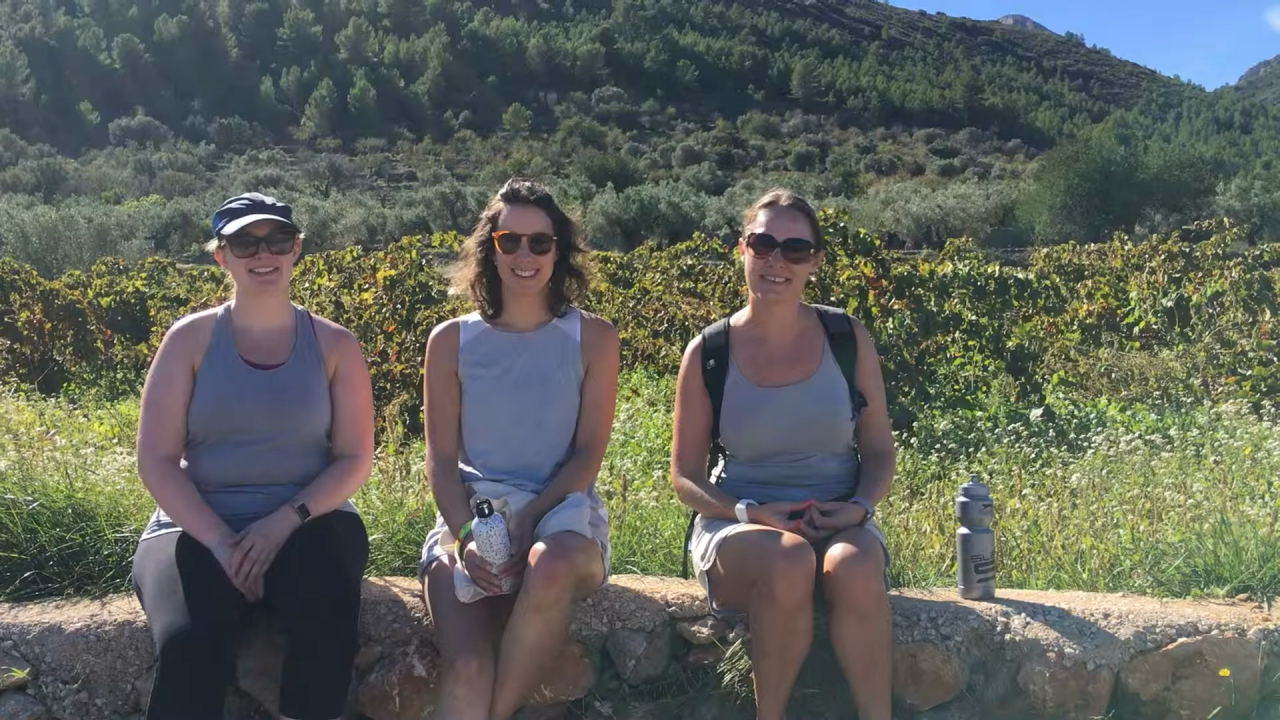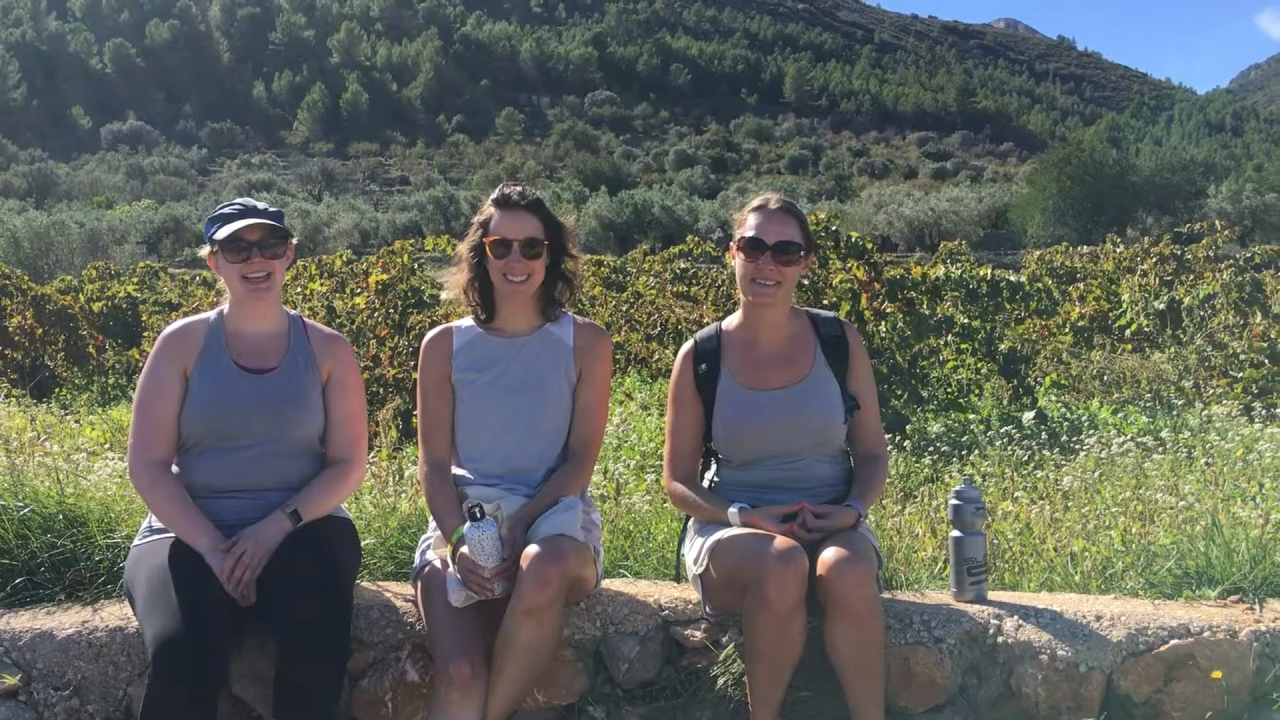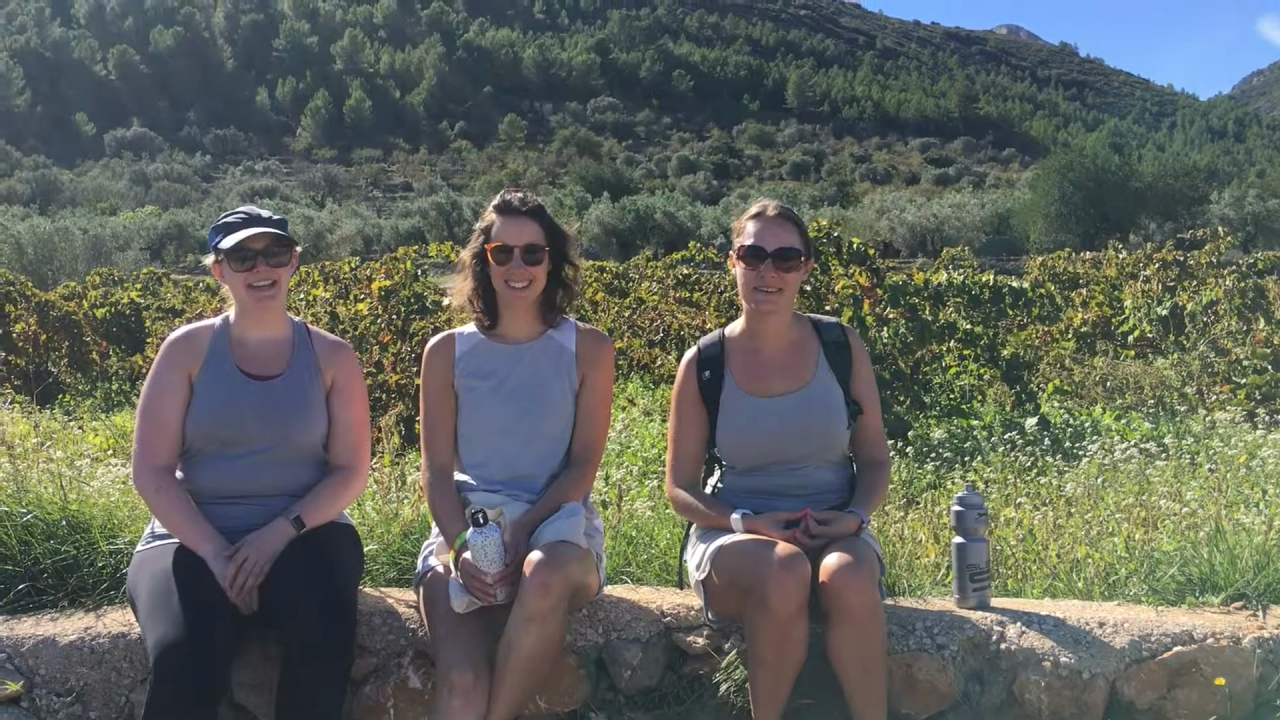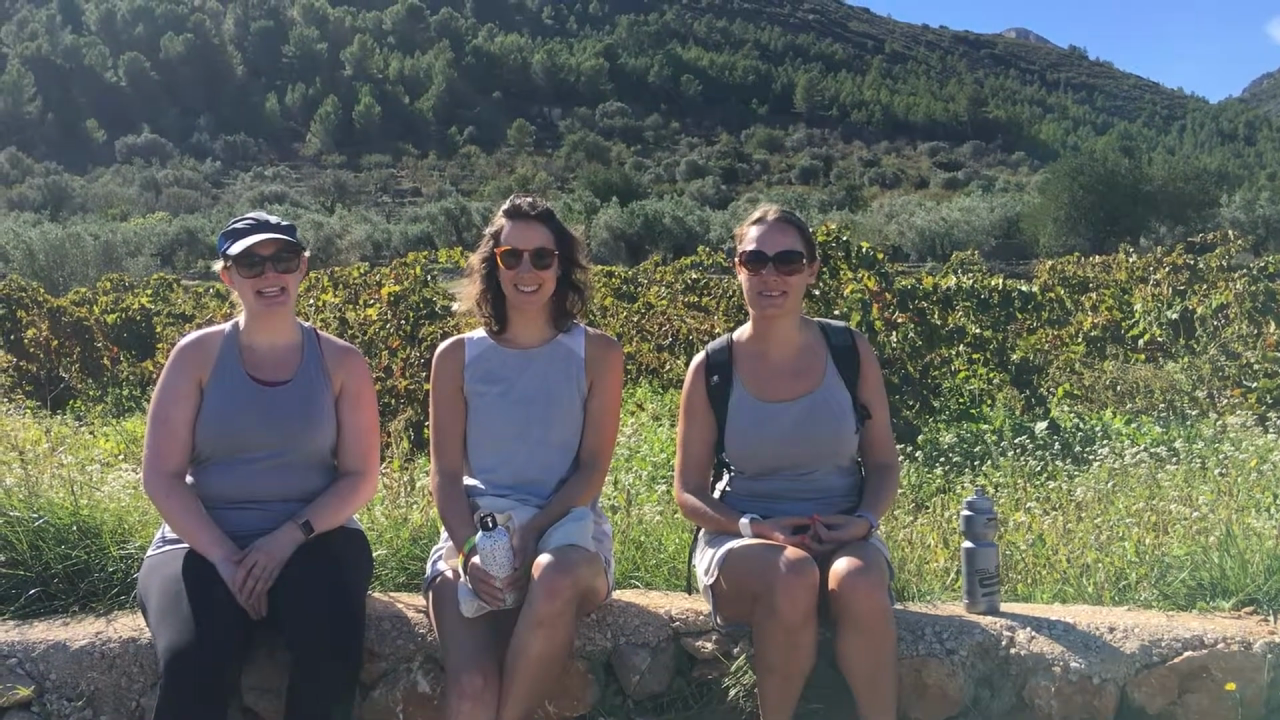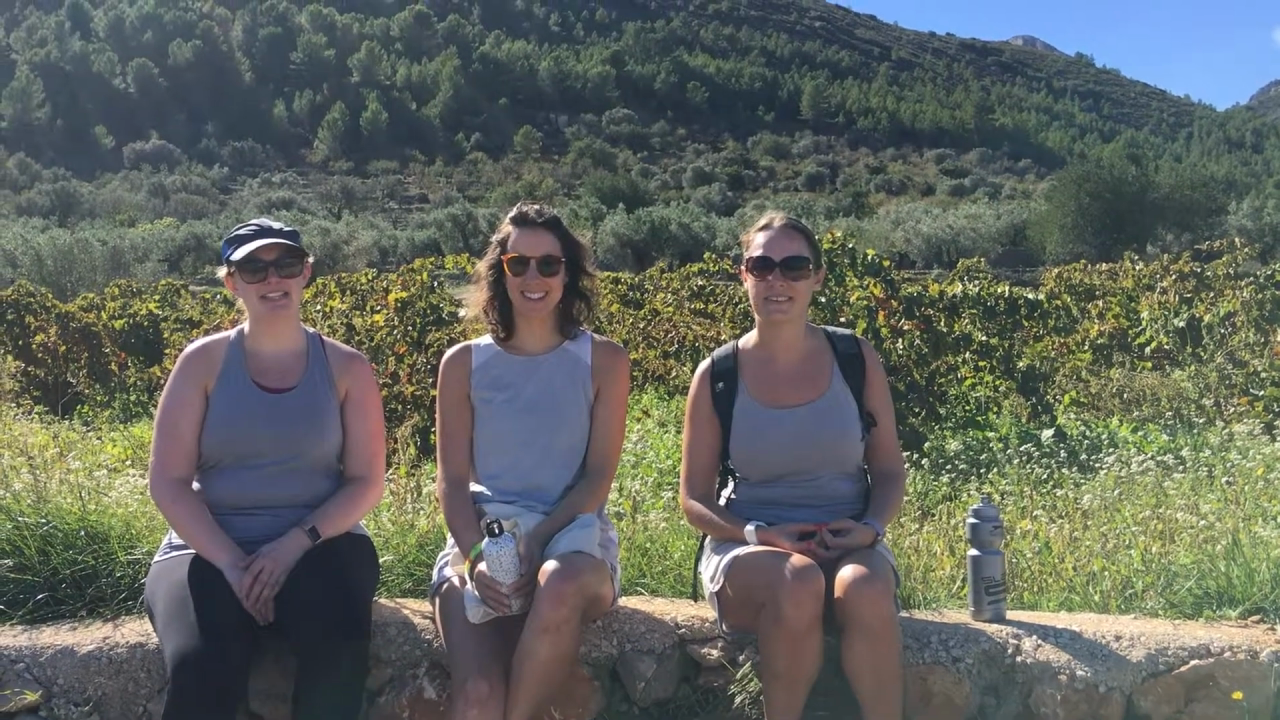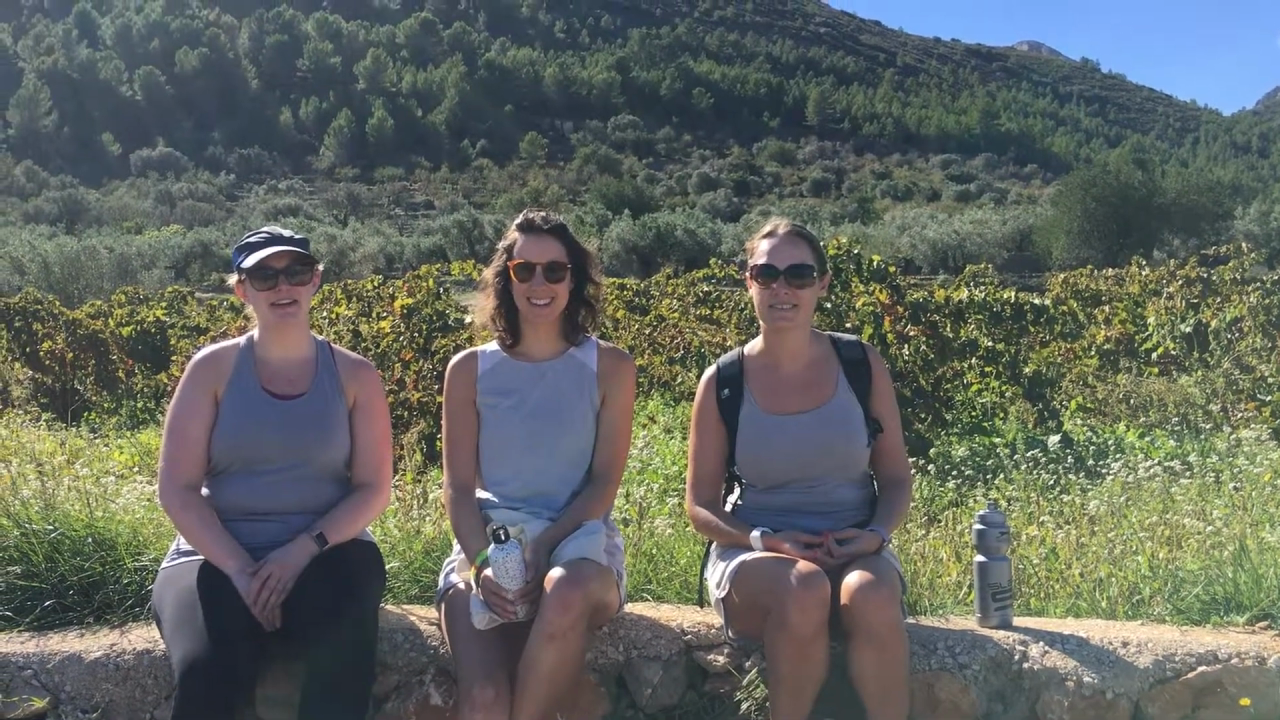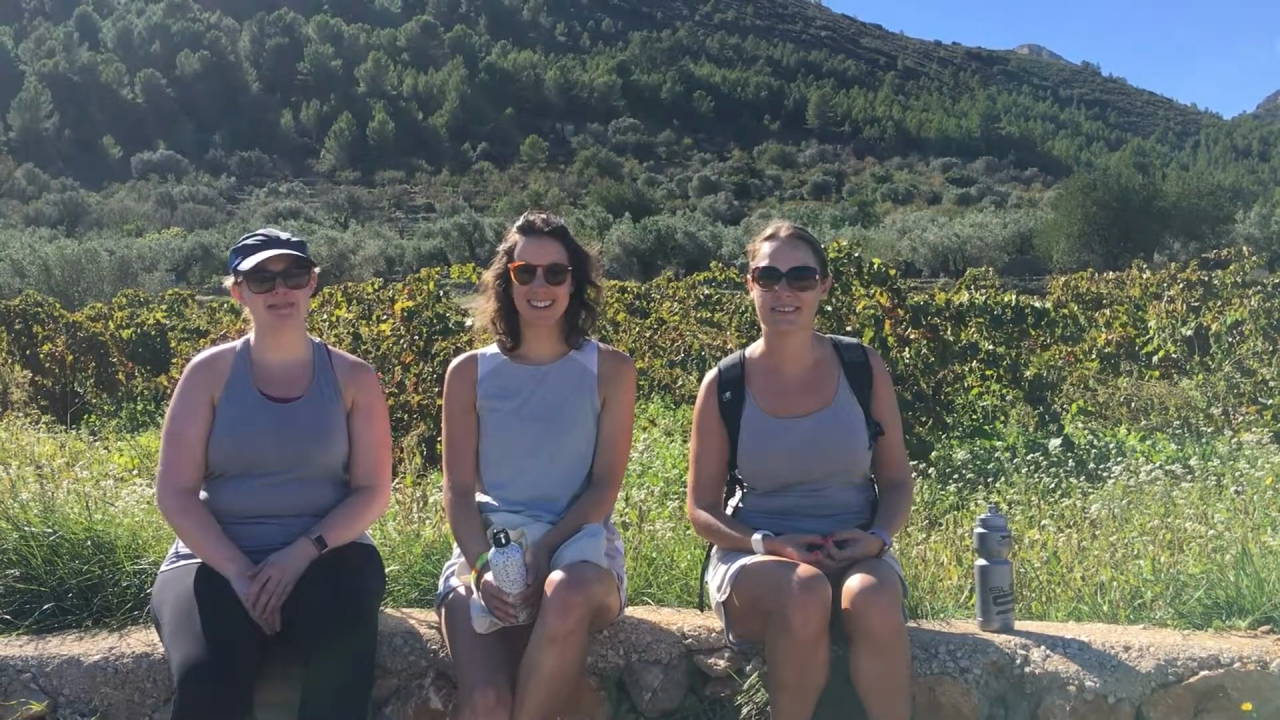
dt=0.7s
person 1, frame 1
left shoulder: (593, 338)
right shoulder: (451, 341)
left elbow: (588, 454)
right elbow: (441, 460)
left wrist: (527, 521)
right wrist: (467, 537)
left hip: (562, 509)
right hip: (472, 514)
left knee: (550, 568)
right knee: (466, 671)
person 1, frame 2
left shoulder: (586, 343)
right shoulder: (444, 346)
left elbow: (581, 458)
right elbow: (434, 465)
left wrist: (520, 525)
right wrist: (459, 541)
left hip: (555, 515)
right hip: (464, 519)
left knee: (543, 571)
right knee: (459, 676)
person 1, frame 3
left shoulder: (589, 349)
right shoulder: (446, 352)
left elbow: (583, 464)
right elbow: (437, 470)
left wrist: (523, 531)
right wrist: (462, 546)
left hip: (557, 521)
right hip: (466, 526)
left knee: (546, 575)
person 1, frame 4
left shoulder: (598, 354)
right shoulder: (456, 357)
left elbow: (592, 469)
right elbow: (446, 474)
left wrist: (531, 535)
right wrist: (470, 551)
left hip: (566, 526)
right hip: (477, 530)
left knee: (555, 578)
person 1, frame 5
left shoulder: (604, 360)
right shoulder: (463, 363)
left elbow: (598, 476)
right elbow: (453, 481)
left wrist: (536, 541)
right wrist: (477, 557)
left hip: (573, 533)
right hip: (483, 536)
left knee: (561, 585)
person 1, frame 6
left shoulder: (610, 367)
right shoulder: (469, 369)
left elbow: (605, 481)
right elbow: (458, 487)
left wrist: (543, 548)
right wrist: (481, 563)
left hip: (578, 538)
right hip: (488, 543)
left knee: (567, 594)
person 1, frame 7
left shoulder: (611, 370)
right shoulder: (469, 372)
left elbow: (605, 485)
right elbow: (458, 491)
left wrist: (544, 552)
right wrist: (482, 567)
left hip: (578, 541)
right hip: (488, 546)
left knee: (567, 596)
person 2, frame 1
left shoulder: (849, 339)
right shoulder: (707, 353)
left elbow: (879, 451)
right elbow: (685, 476)
left wrist: (860, 506)
right wrist: (751, 512)
left hip: (839, 521)
right hip: (738, 525)
left knee: (854, 569)
right knee: (788, 561)
person 2, frame 2
left shoulder: (840, 341)
right shoulder: (699, 358)
left elbow: (871, 454)
right elbow: (678, 481)
left wrist: (852, 509)
right wrist: (743, 516)
left hip: (831, 526)
right hip: (731, 530)
left knee: (847, 572)
right knee: (781, 565)
person 2, frame 3
left shoulder: (843, 347)
right shoulder: (702, 365)
left elbow: (875, 460)
right elbow: (681, 489)
left wrist: (855, 516)
right wrist: (746, 522)
left hip: (834, 532)
right hip: (733, 536)
left knee: (850, 578)
right knee: (783, 570)
person 2, frame 4
left shoulder: (851, 352)
right shoulder: (711, 369)
left elbow: (883, 465)
right elbow: (689, 493)
left wrist: (863, 521)
right wrist: (755, 528)
left hip: (843, 537)
right hip: (742, 542)
left knee: (859, 583)
right knee: (790, 575)
person 2, frame 5
left shoulder: (857, 359)
right shoulder: (716, 376)
left elbow: (889, 471)
right elbow: (695, 500)
left wrist: (870, 528)
right wrist: (759, 534)
left hip: (848, 544)
right hip: (747, 548)
left knee: (865, 589)
right knee: (796, 582)
person 2, frame 6
left shoulder: (863, 365)
right shoulder: (722, 383)
left elbow: (896, 477)
right elbow: (701, 506)
left wrist: (876, 535)
right wrist: (765, 541)
left hip: (853, 551)
right hip: (754, 555)
left knee: (872, 596)
right knee: (803, 589)
person 2, frame 7
left shoulder: (864, 368)
right shoulder: (723, 386)
left elbow: (897, 481)
right elbow: (702, 510)
left wrist: (877, 539)
right wrist: (767, 544)
left hip: (854, 554)
right hip: (754, 558)
left knee: (872, 599)
right knee: (804, 593)
person 3, frame 1
left shoulder: (335, 344)
right shoulder: (190, 339)
left elbow: (355, 458)
right elbow: (156, 461)
left wrist: (285, 519)
right wrist: (219, 540)
left hip: (308, 523)
right hip: (197, 527)
left knee: (327, 628)
right knee: (189, 647)
person 3, frame 2
left shoulder: (328, 349)
right shoulder: (182, 343)
left elbow: (348, 463)
right elbow: (147, 466)
left wrist: (278, 526)
right wrist: (211, 547)
left hip: (301, 528)
right hip: (189, 533)
left knee: (320, 635)
right knee: (181, 654)
person 3, frame 3
left shoulder: (332, 356)
right shoulder: (187, 349)
left elbow: (351, 470)
right elbow: (151, 471)
left wrist: (281, 532)
right wrist: (215, 553)
left hip: (304, 534)
right hip: (192, 539)
left knee: (323, 645)
right knee: (183, 662)
person 3, frame 4
left shoulder: (341, 361)
right shoulder: (197, 354)
left elbow: (360, 476)
right elbow: (161, 476)
left wrist: (290, 537)
right wrist: (224, 558)
left hip: (313, 539)
right hip: (204, 544)
left knee: (332, 649)
right knee: (192, 664)
person 3, frame 5
left shoulder: (347, 367)
right shoulder: (202, 361)
left elbow: (366, 481)
right elbow: (168, 482)
left wrist: (296, 543)
right wrist: (231, 562)
left hip: (320, 543)
right hip: (209, 549)
left knee: (338, 659)
right knee: (200, 671)
person 3, frame 6
left shoulder: (354, 375)
right shoulder: (212, 368)
left elbow: (373, 488)
right elbow: (177, 488)
left wrist: (304, 549)
right wrist: (239, 569)
left hip: (327, 551)
right hip: (218, 555)
left knee: (342, 666)
right knee: (208, 677)
person 3, frame 7
left shoulder: (353, 377)
right shoulder: (209, 372)
left elbow: (373, 491)
right elbow: (176, 493)
left wrist: (304, 552)
right wrist: (238, 573)
left hip: (327, 554)
right hip: (217, 559)
left knee: (343, 669)
right knee: (208, 681)
